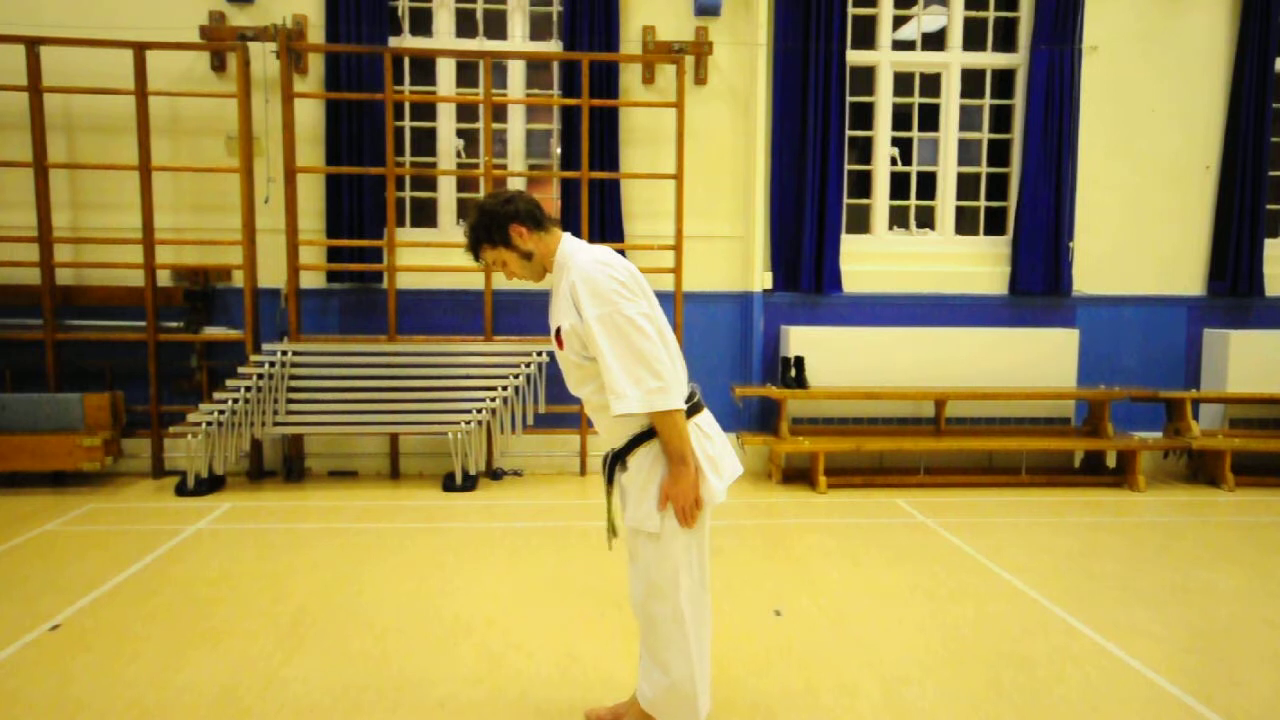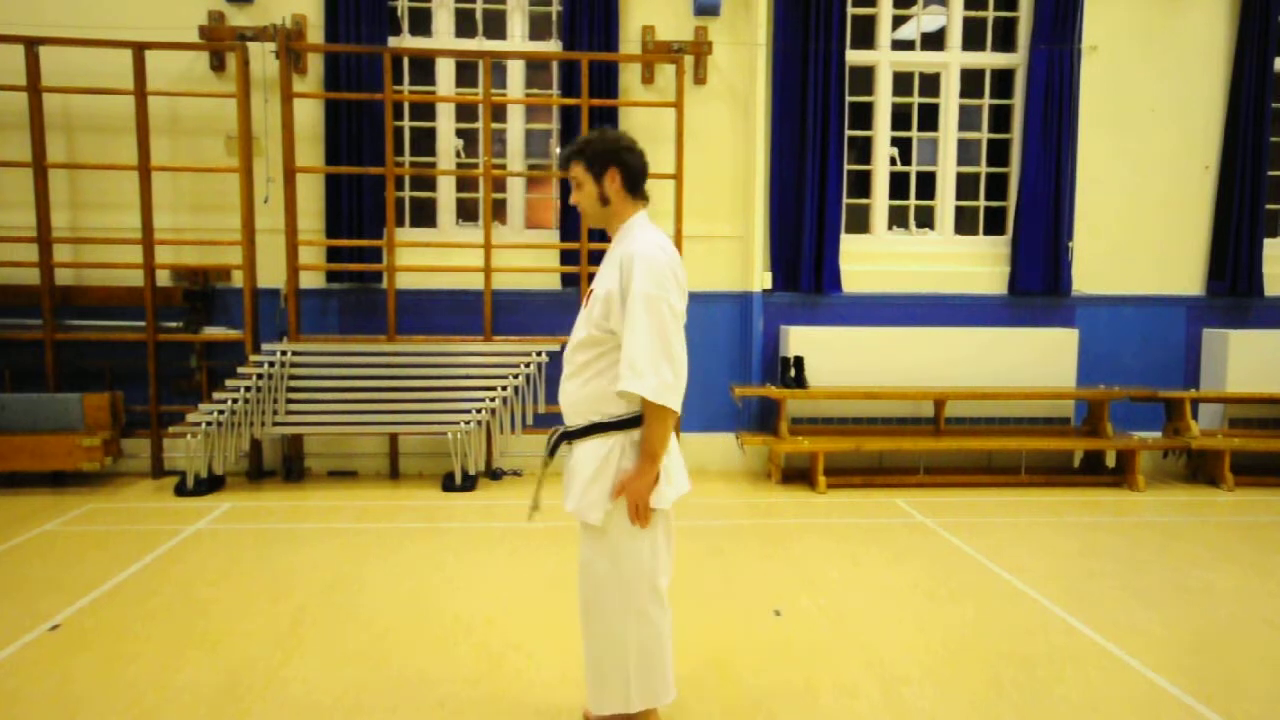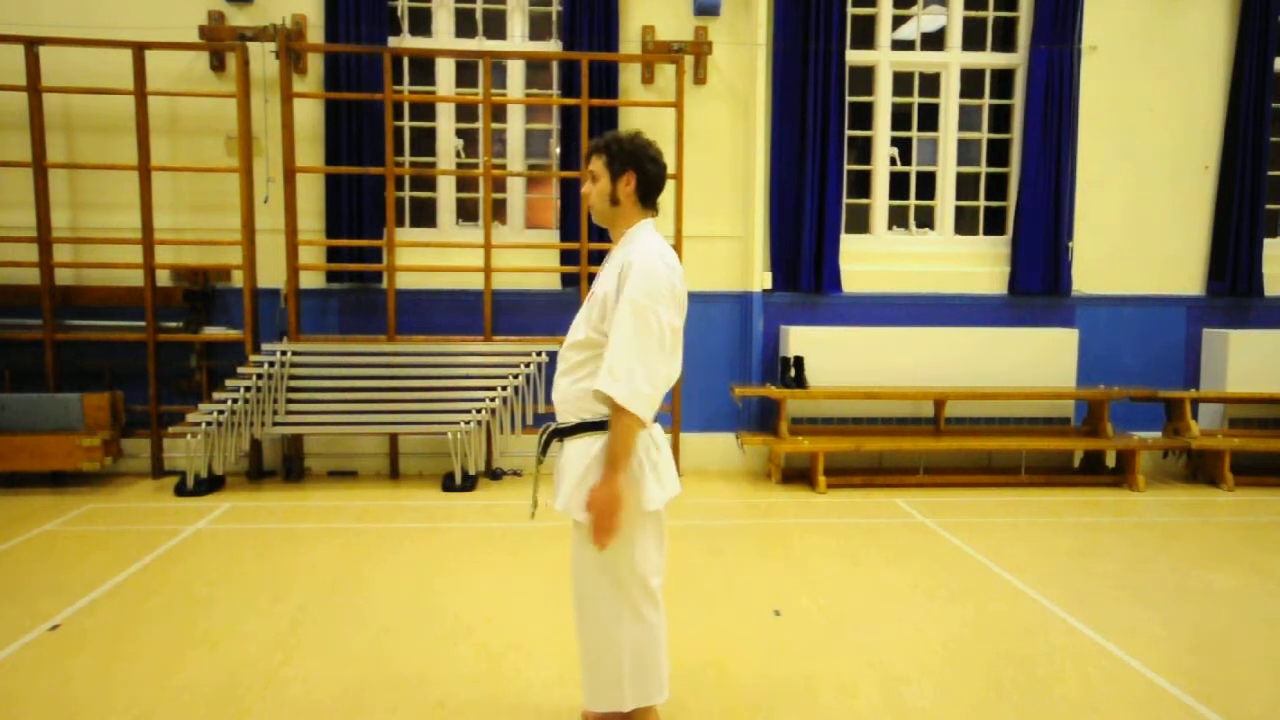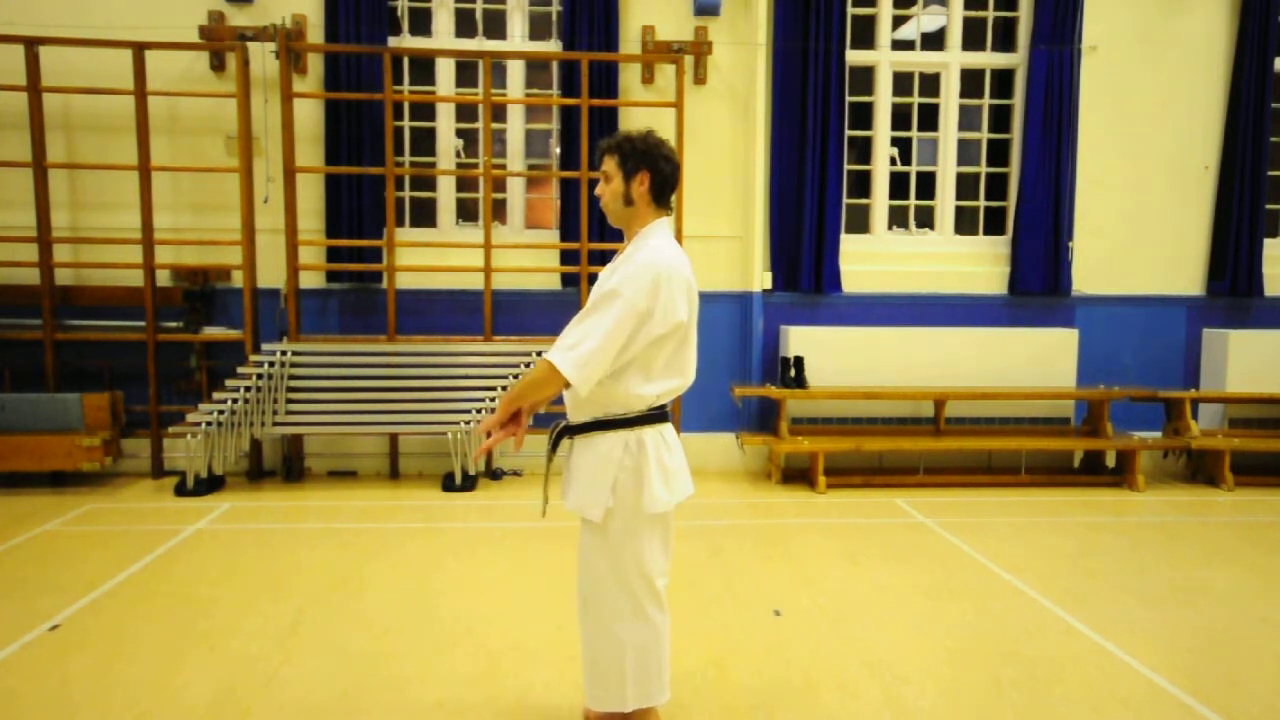
dt=0.7s
person 1, frame 1
left shoulder: (592, 273)
right shoulder: (570, 279)
left elbow: (653, 378)
left wrist: (681, 467)
left hip: (668, 452)
right hip: (644, 453)
left knee: (670, 594)
right knee: (652, 589)
person 1, frame 2
left shoulder: (646, 253)
right shoulder: (625, 250)
left elbow: (660, 377)
left wrist: (647, 467)
left hip: (624, 456)
right hip: (607, 452)
left knee: (626, 591)
right knee: (614, 589)
person 1, frame 3
left shoulder: (646, 261)
right shoulder: (627, 257)
left elbow: (635, 382)
left wrist: (613, 476)
left hip: (615, 456)
right hip: (601, 450)
left knee: (623, 590)
right knee: (606, 589)
person 1, frame 4
left shoulder: (653, 264)
right shoulder: (642, 258)
left elbow: (576, 356)
right elbow: (588, 354)
left wrist: (509, 402)
right wrist: (527, 406)
left hip: (628, 454)
right hip: (618, 448)
left knee: (627, 592)
right knee: (616, 589)
